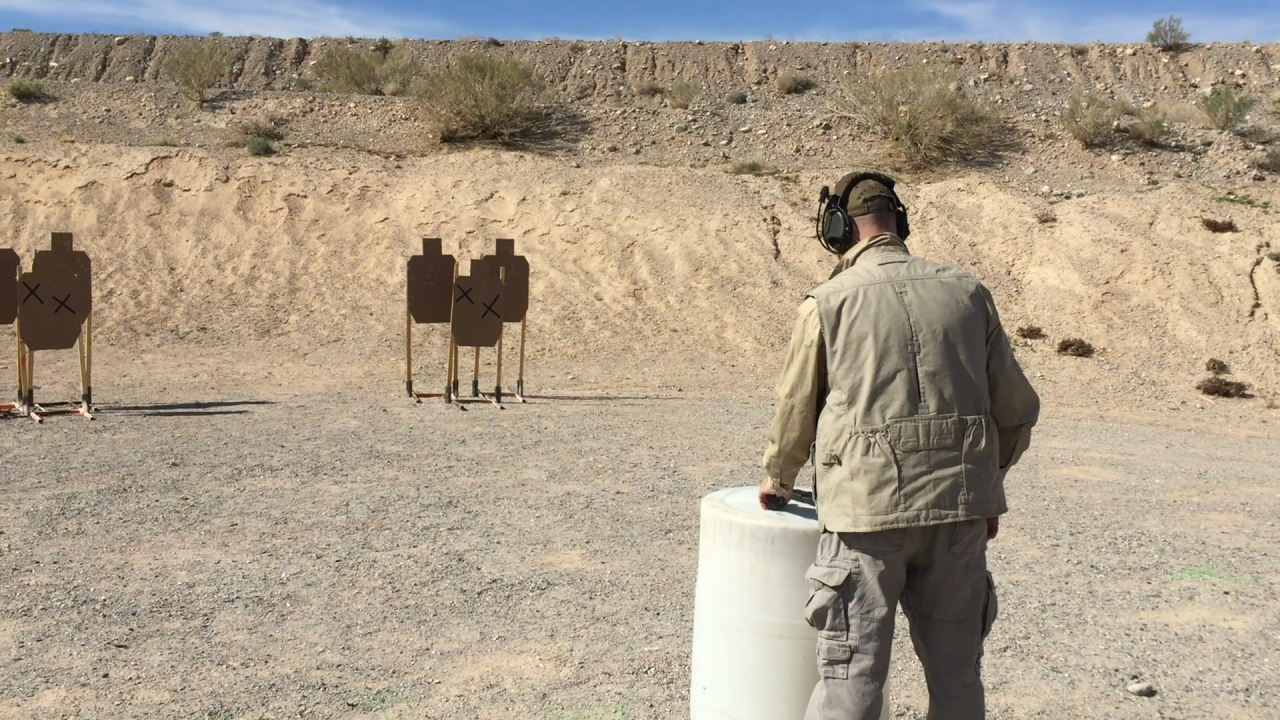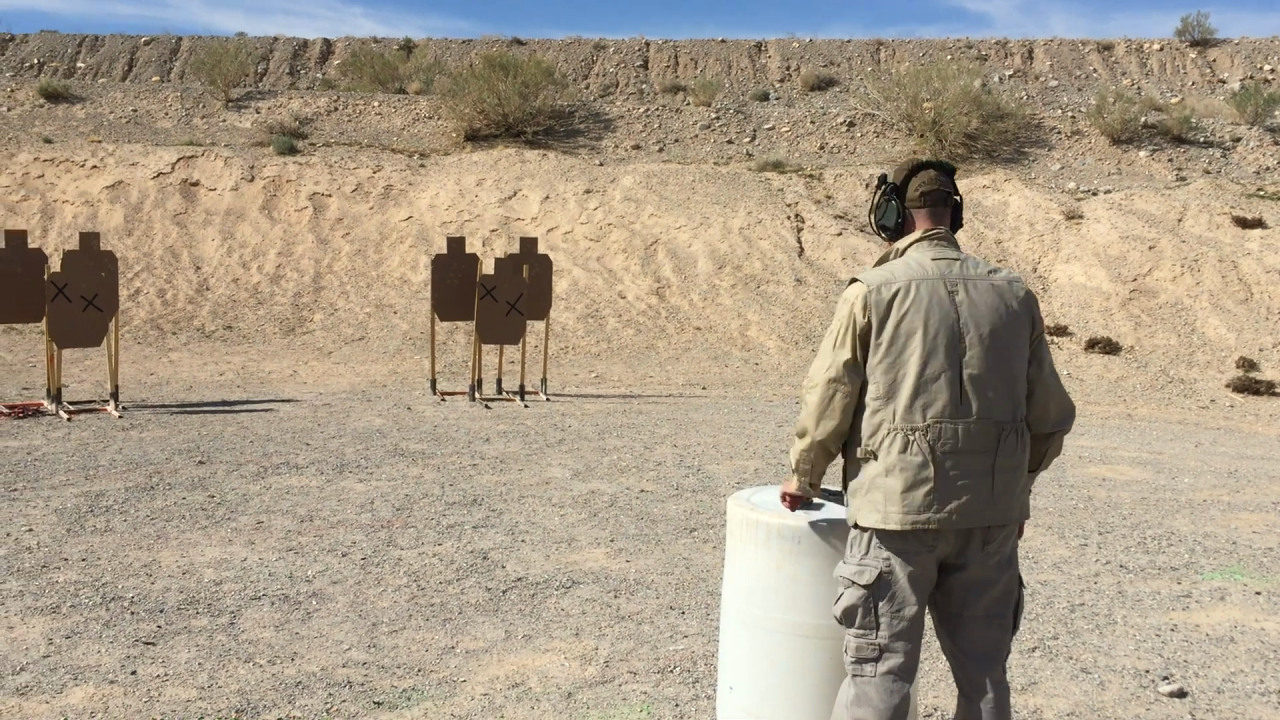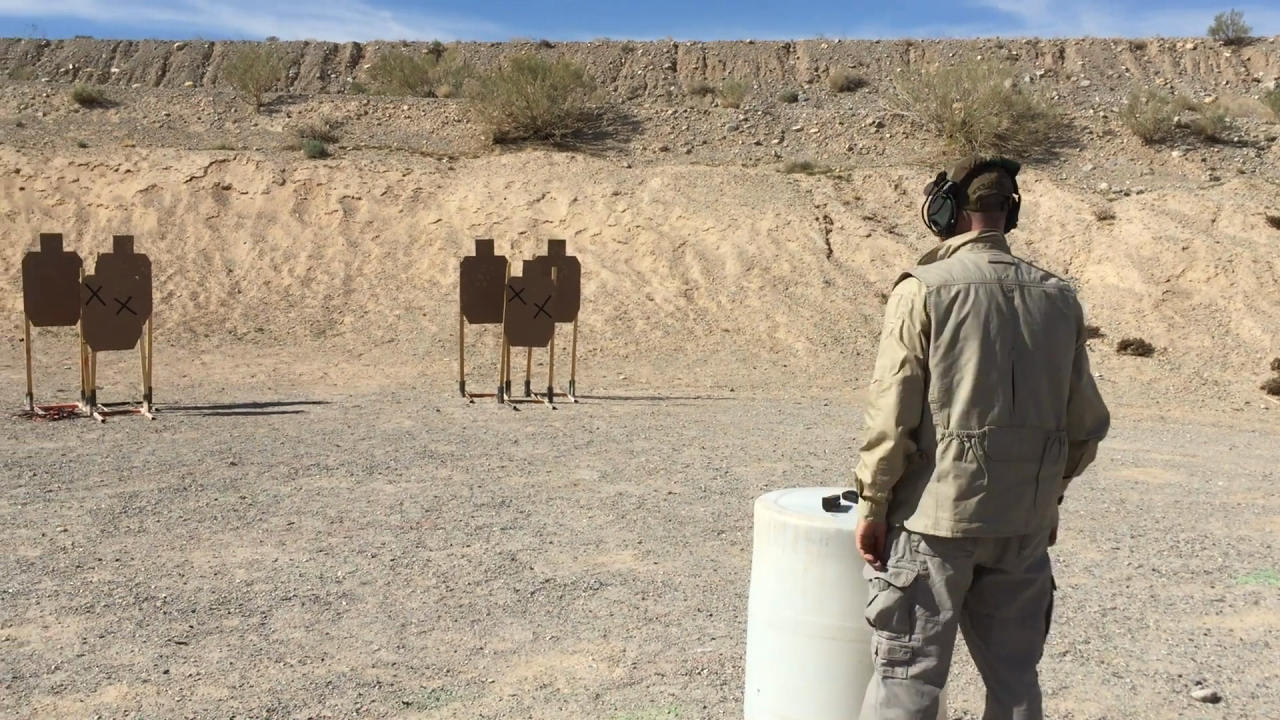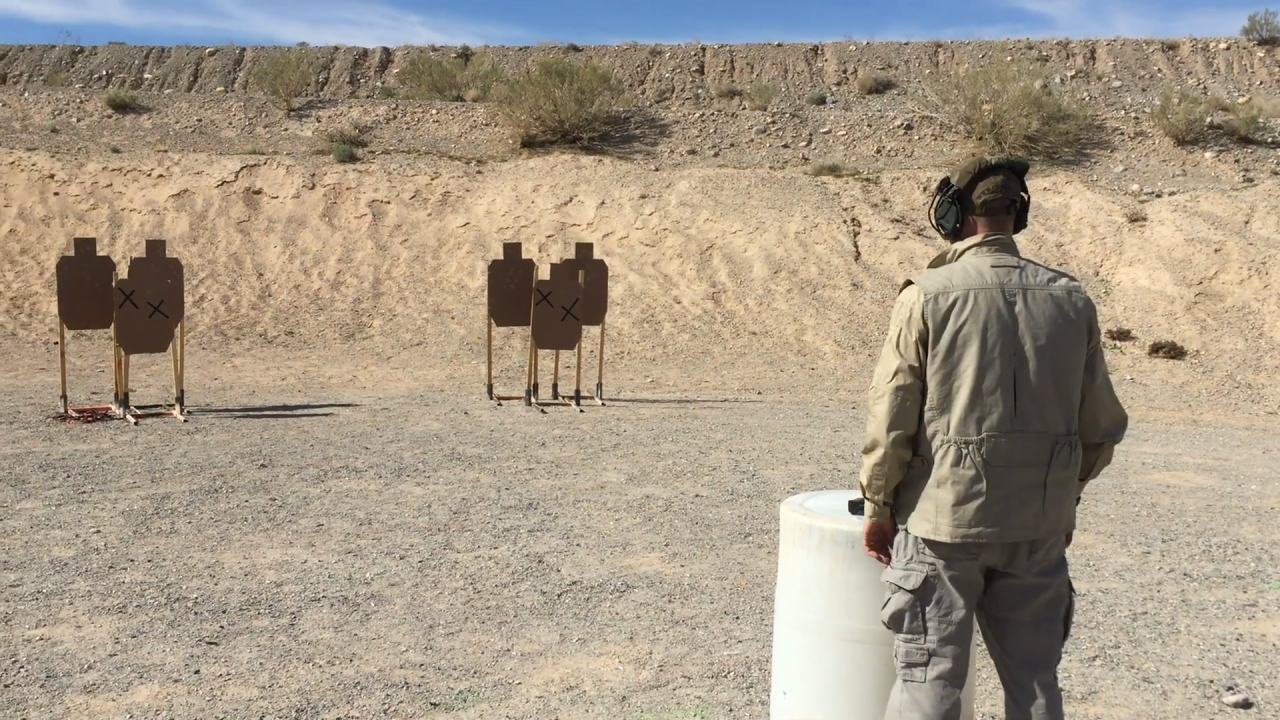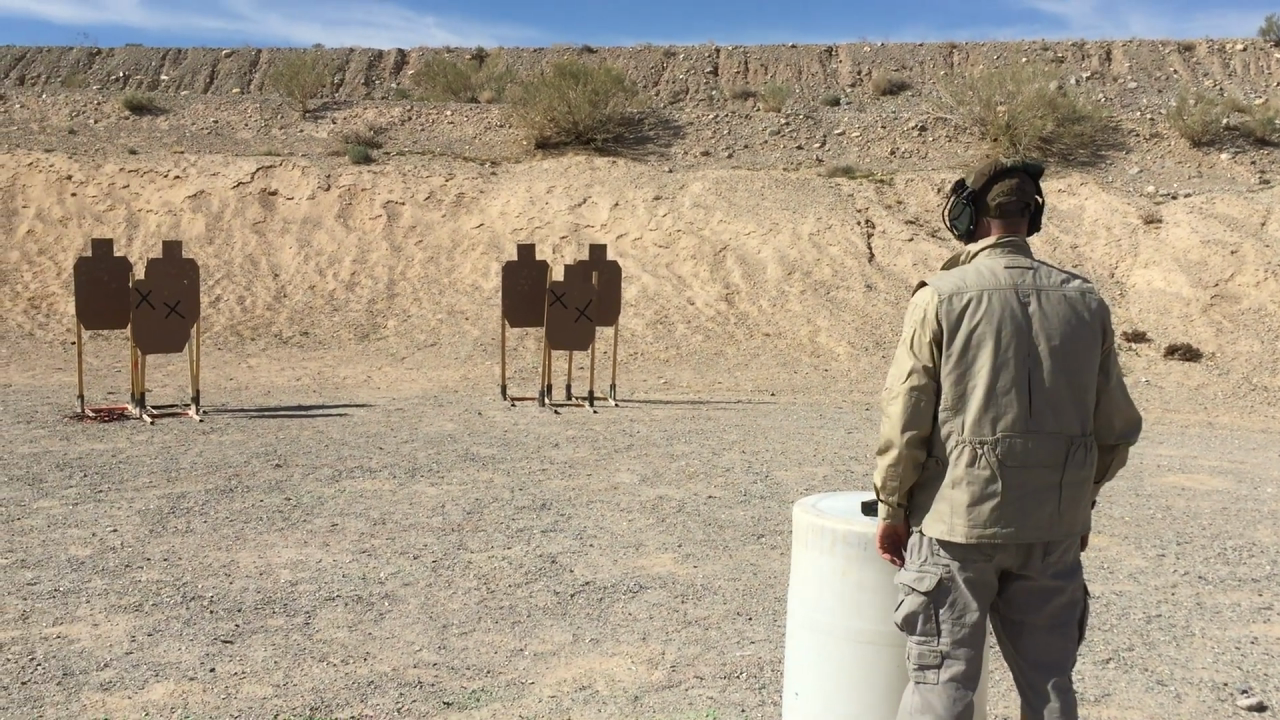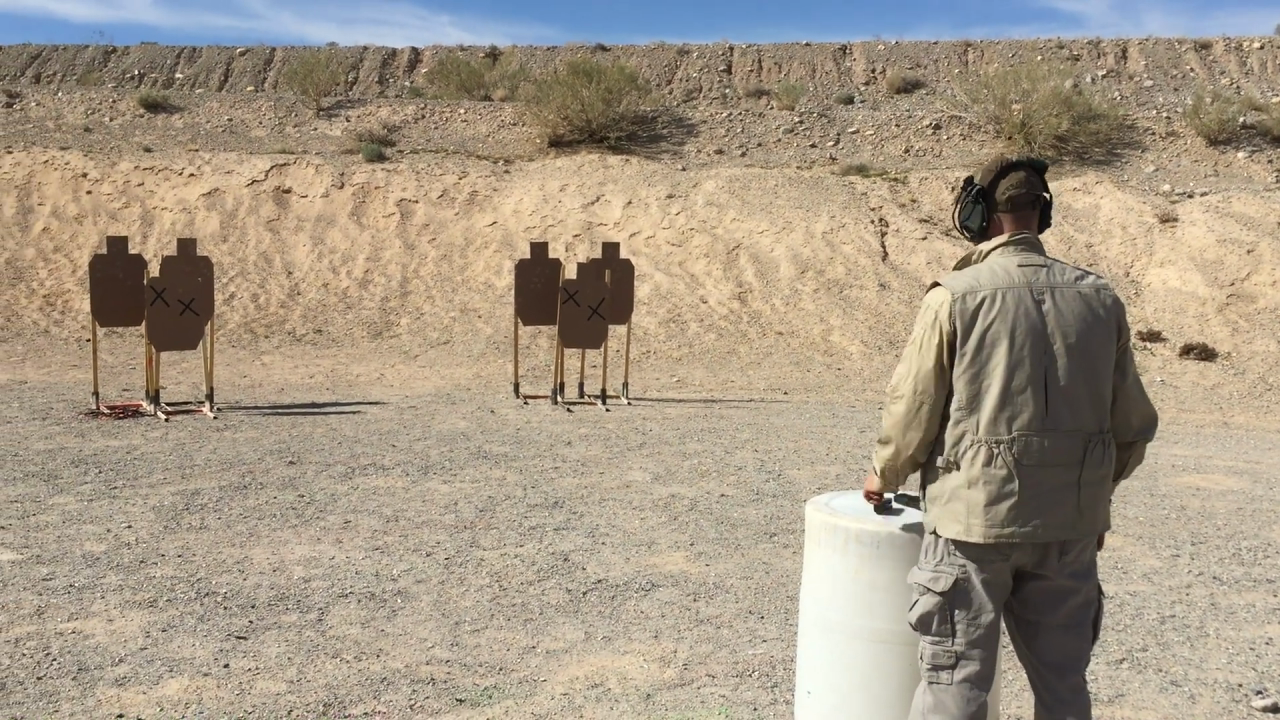
dt=0.5s
person 1, frame 1
left shoulder: (826, 304)
right shoulder: (966, 291)
left elbow: (794, 410)
right elbow: (1015, 408)
left wrist: (777, 481)
right wrist: (986, 487)
left hip: (868, 509)
right hip: (960, 507)
left knee: (850, 673)
right knee: (955, 668)
person 1, frame 2
left shoulder: (872, 292)
right shoulder: (1013, 293)
left elbow: (827, 402)
right elbow: (1050, 415)
left wrist: (803, 475)
right wrist: (1014, 488)
left hip: (899, 506)
right hip: (989, 513)
left knee: (879, 670)
right knee: (982, 671)
person 1, frame 3
left shoulder: (925, 289)
right shoulder: (1059, 297)
left elbow: (891, 413)
right elbow: (1084, 422)
left wrist: (872, 504)
left hip: (935, 514)
right hip: (1023, 520)
left knee: (906, 674)
right knee: (1013, 674)
person 1, frame 4
left shoulder: (928, 296)
right shoulder: (1070, 300)
left elbow: (890, 418)
right elbow: (1100, 425)
left wrist: (877, 506)
right wrist: (1065, 494)
left hip: (945, 517)
right hip: (1038, 524)
person 1, frame 5
left shoulder: (941, 297)
right shoulder: (1085, 302)
left elbow: (905, 418)
right elbow: (1115, 425)
left wrist: (891, 508)
right wrist: (1080, 501)
left hip: (959, 520)
right hip: (1053, 524)
person 1, frame 6
left shoulder: (955, 297)
right shoulder: (1099, 299)
left elbow: (912, 410)
right elbow: (1132, 423)
left wrist: (884, 477)
left hip: (975, 517)
right hip: (1069, 523)
